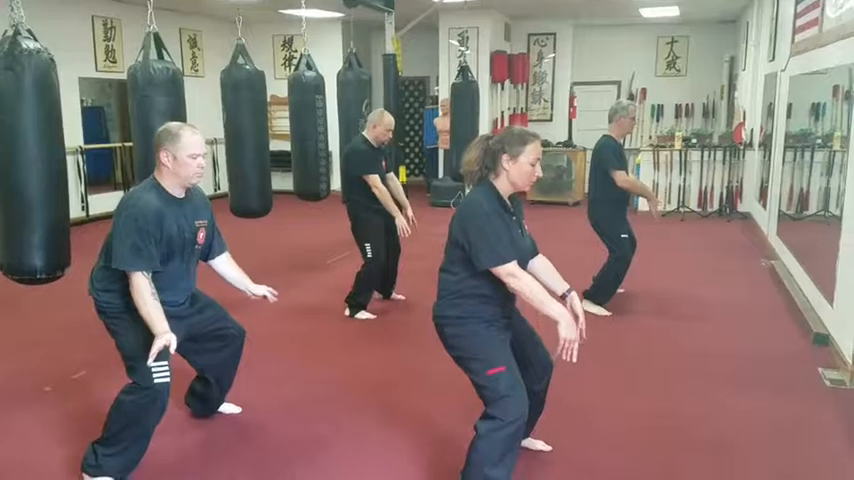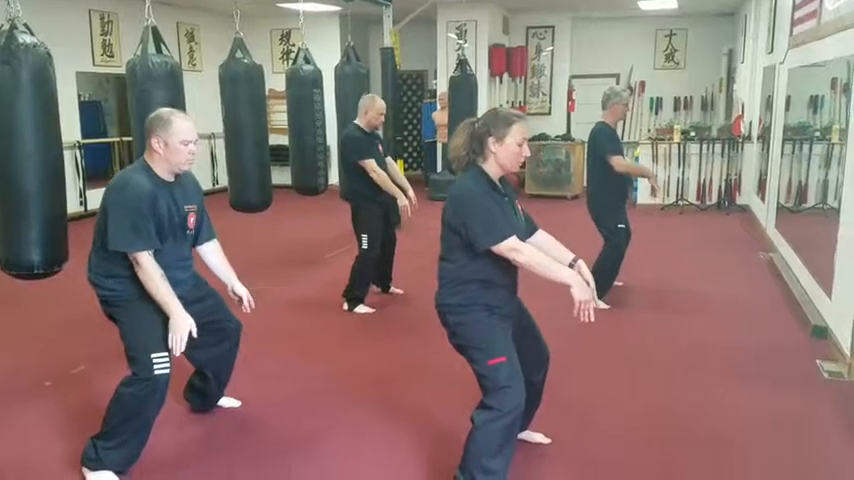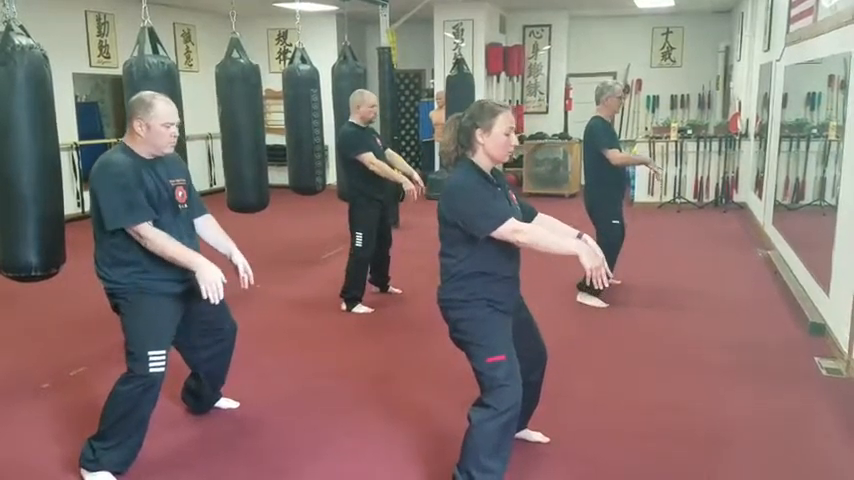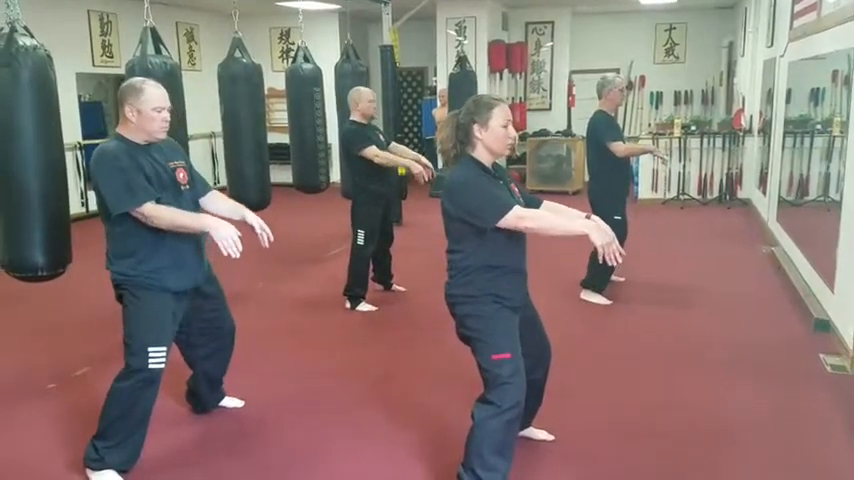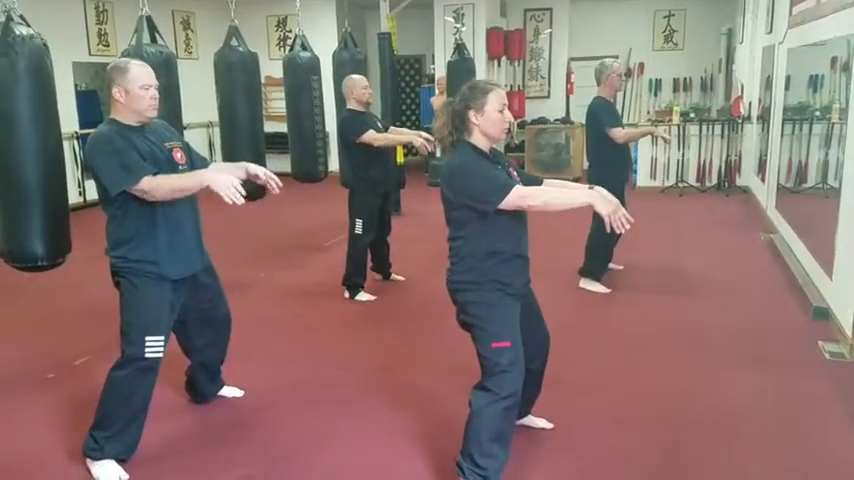
dt=0.4s
person 1, frame 1
left shoulder: (197, 199)
right shoulder: (142, 208)
left elbow: (216, 254)
right elbow: (138, 279)
left wrist: (250, 286)
right wrist: (162, 331)
left hip: (180, 298)
right hip: (128, 304)
left knee: (229, 336)
right knee: (154, 384)
left ankle: (205, 401)
person 1, frame 2
left shoulder: (188, 184)
right shoulder: (131, 189)
left elbow: (206, 241)
right elbow: (142, 260)
left wrist: (233, 282)
right wrist: (176, 313)
left hip: (180, 281)
right hip: (129, 290)
left knee: (226, 328)
right knee: (153, 373)
left ankle: (204, 395)
person 1, frame 3
left shoulder: (173, 163)
right shoulder: (114, 169)
left elbow: (200, 216)
right elbow: (144, 233)
left wrist: (233, 252)
right wrist: (200, 264)
left hip: (184, 275)
right hip: (139, 285)
left knee: (220, 331)
right knee: (147, 371)
left ankle: (202, 397)
person 1, frame 4
left shoulder: (170, 148)
right shoulder: (111, 158)
left elbow: (204, 195)
right elbow: (149, 212)
left wrist: (244, 213)
right wrist: (210, 225)
left hip: (193, 271)
right hip: (147, 281)
left knee: (218, 332)
right knee: (145, 368)
left ankle: (206, 396)
person 1, frame 5
left shoulder: (164, 130)
right shoulder: (105, 142)
left elbow: (202, 168)
right elbow: (149, 188)
left wrist: (243, 169)
right wrist: (208, 178)
left hip: (191, 258)
right hip: (144, 269)
left knee: (214, 323)
right knee: (141, 357)
left ankle: (206, 385)
person 2, frame 1
left shoulder: (510, 203)
right shoulder: (478, 210)
left elbow: (533, 258)
right elbow: (511, 274)
left wrist: (568, 295)
right wrist: (560, 316)
left hip: (499, 310)
right hip: (468, 319)
left knee: (538, 368)
right knee: (509, 405)
left ankle: (517, 435)
person 2, frame 2
left shoulder: (501, 187)
right shoulder: (469, 194)
left elbow: (534, 234)
right elbow: (515, 251)
left wrist: (576, 262)
right wrist: (570, 279)
left hip: (501, 299)
right hip: (471, 307)
left knee: (535, 360)
right knee: (506, 394)
left ankle: (515, 428)
person 2, frame 3
left shoulder: (493, 179)
right shoulder: (462, 187)
left elbow: (535, 218)
right elbow: (517, 233)
left wrist: (581, 236)
right wrist: (578, 249)
left hip: (503, 295)
right hip: (472, 303)
left knee: (532, 359)
right knee: (503, 391)
left ankle: (513, 426)
person 2, frame 4
left shoulder: (496, 174)
right shoulder: (464, 182)
left elbow: (541, 205)
right elbow: (524, 220)
left wrist: (589, 217)
right wrist: (587, 227)
left hip: (509, 291)
right hip: (480, 299)
left knee: (536, 357)
right knee: (506, 387)
left ankle: (517, 424)
person 2, frame 5
left shoulder: (494, 159)
right shoulder: (463, 168)
left elbow: (541, 184)
right elbow: (526, 199)
left wrist: (593, 189)
right wrist: (591, 197)
left hip: (510, 279)
right hip: (482, 286)
left knee: (535, 346)
right knee: (504, 374)
left ankle: (516, 411)
person 3, frame 1
left shoulder: (614, 144)
right shoulder: (606, 146)
left elbow: (626, 177)
right elbow: (622, 181)
left wrist: (647, 194)
right wrist: (650, 196)
left hip: (612, 209)
right hip: (603, 210)
left knee: (629, 246)
right knee: (621, 254)
left ankle: (605, 283)
right ankle: (592, 299)
person 3, frame 2
left shoulder: (608, 131)
right shoulder: (602, 132)
left elbow: (619, 164)
right elbow: (620, 165)
left wrist: (644, 173)
right wrist: (648, 174)
left hip: (611, 198)
right hip: (603, 199)
left knee: (622, 238)
right knee: (616, 243)
left ankle: (604, 277)
right ankle: (592, 292)
person 3, frame 3
left shoulder: (604, 125)
right shoulder: (597, 126)
left elbow: (615, 158)
right elbow: (615, 158)
left wrist: (639, 164)
right wrist: (646, 160)
left hip: (608, 193)
right hip: (600, 195)
left knee: (615, 235)
right knee: (609, 240)
right ankle: (587, 290)
person 3, frame 4
left shoulder: (607, 119)
right shoulder: (600, 121)
right elbow: (620, 150)
left wrist: (639, 159)
right wrist: (650, 148)
left hip: (613, 188)
right hip: (604, 190)
left knee: (617, 232)
left ankle: (604, 273)
right ankle: (590, 287)
person 3, frame 5
left shoulder: (606, 105)
right shoulder: (599, 106)
right elbow: (620, 136)
right wrist: (651, 130)
left hip: (612, 174)
right hip: (604, 175)
right knee: (604, 223)
left ankle: (602, 260)
right ankle: (589, 275)
person 4, frame 1
left shoulder: (378, 149)
right shoulder: (359, 150)
left elbow: (392, 179)
right elbow: (376, 186)
left wrist: (407, 207)
right wrist: (397, 215)
left hip: (380, 208)
right hip: (363, 211)
left knee: (393, 249)
right knee: (375, 258)
left ankle: (385, 290)
right ankle: (355, 305)
person 4, frame 2
left shoulder: (373, 136)
right shoulder: (352, 137)
left elbow: (389, 163)
right elbow: (374, 171)
left wrist: (408, 189)
right wrist: (399, 196)
left hip: (381, 199)
right hip: (364, 202)
left knee: (388, 242)
right knee: (369, 250)
left ankle: (382, 283)
right ankle: (352, 300)
person 4, frame 3
left shoulder: (370, 131)
right shoulder: (349, 134)
left elbow: (390, 154)
right elbow: (372, 164)
left wrist: (412, 173)
right wrist: (403, 181)
left hip: (380, 198)
right hip: (363, 201)
left knee: (383, 243)
right knee: (362, 249)
left ankle: (381, 282)
right ankle: (350, 300)
person 4, frame 4
left shoulder: (372, 129)
right shoulder: (351, 132)
left elbow: (394, 147)
right elbow: (377, 156)
left wrist: (419, 158)
right wrist: (410, 164)
left hip: (382, 195)
right hip: (366, 198)
left knee: (384, 241)
right knee: (364, 246)
left ankle: (384, 280)
right ankle: (354, 298)
person 4, frame 5
left shoulder: (370, 116)
right shoulder: (348, 120)
left elbow: (392, 130)
right elbow: (376, 140)
left wrist: (417, 133)
right wrist: (411, 139)
left hip: (381, 184)
right hip: (364, 187)
left knee: (381, 230)
right knee: (361, 235)
left ankle: (383, 270)
right ankle: (353, 287)
